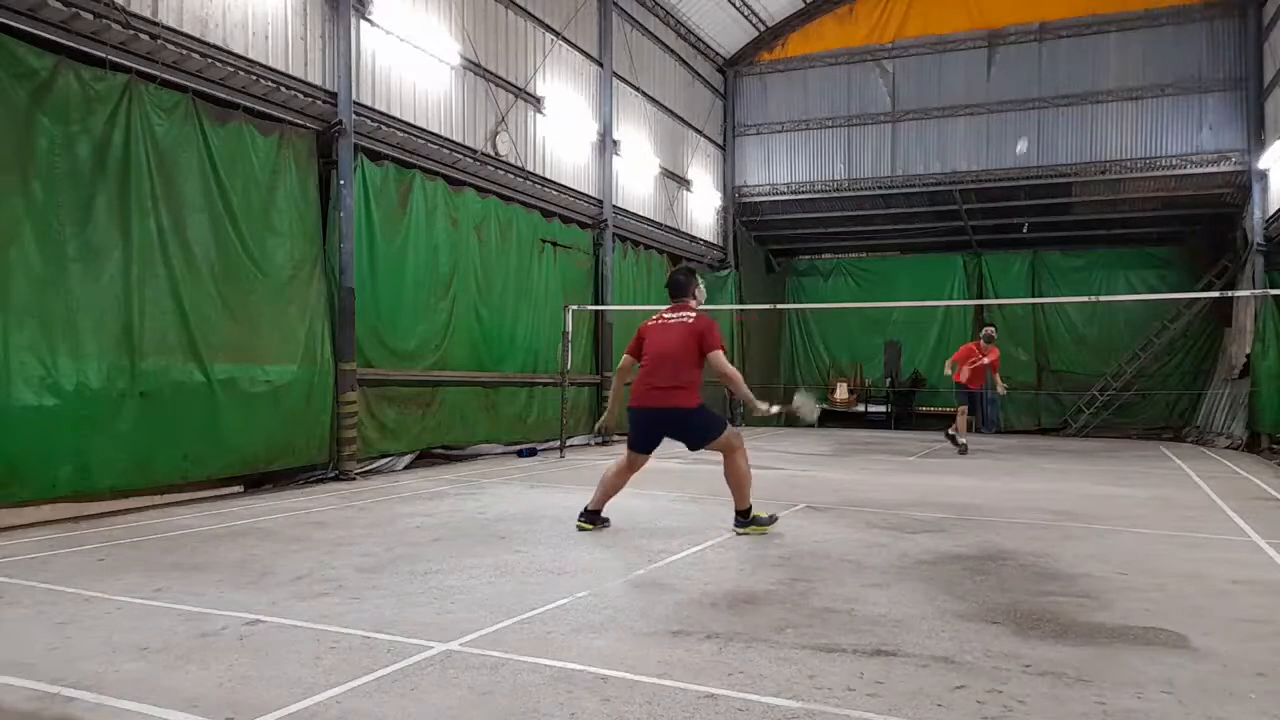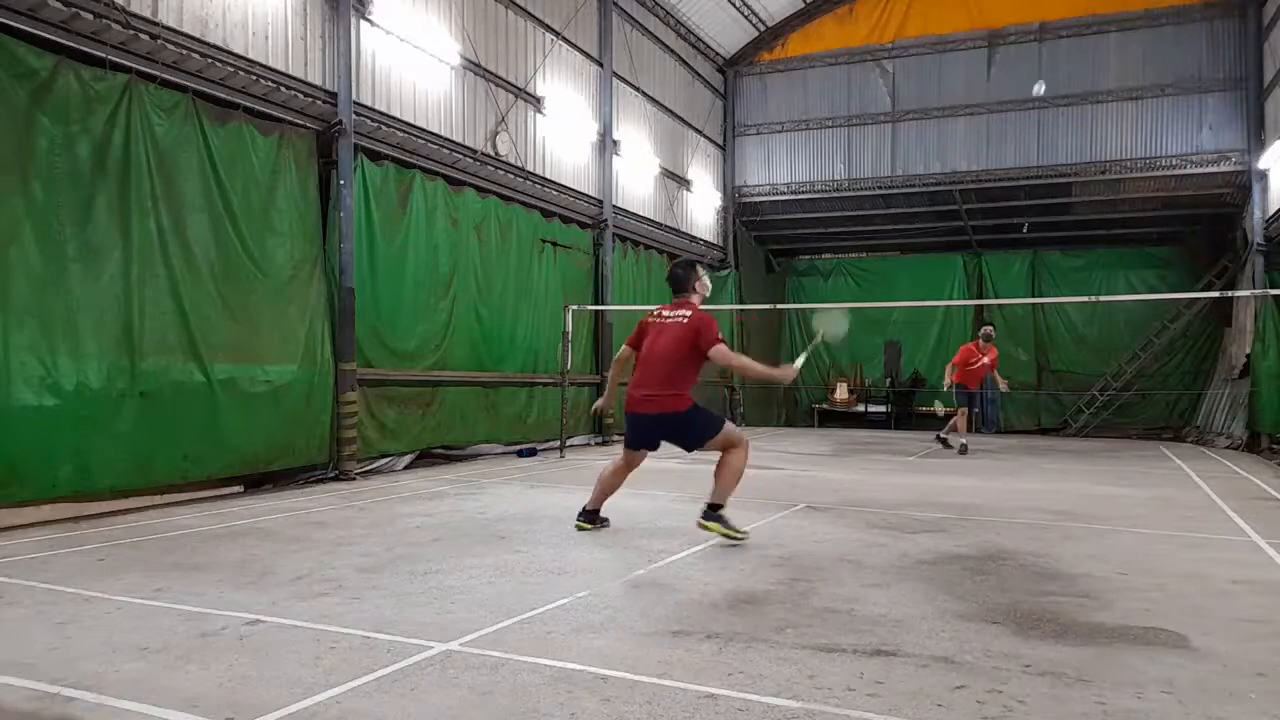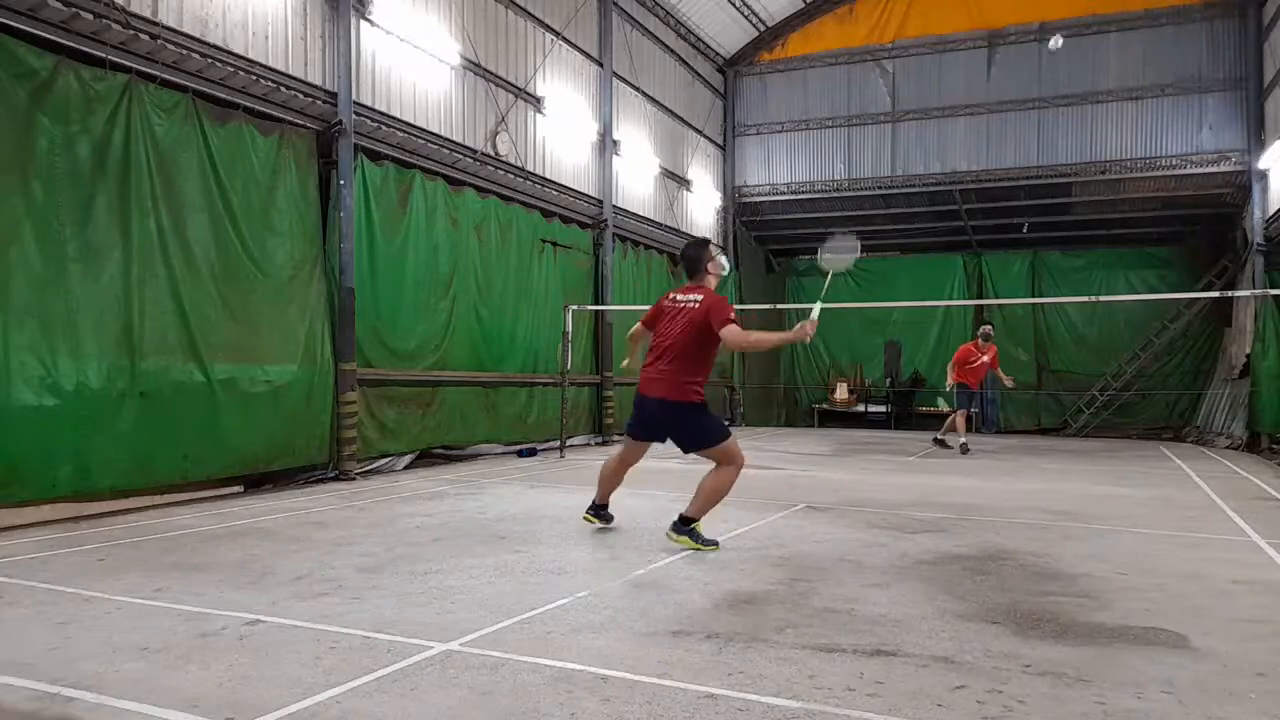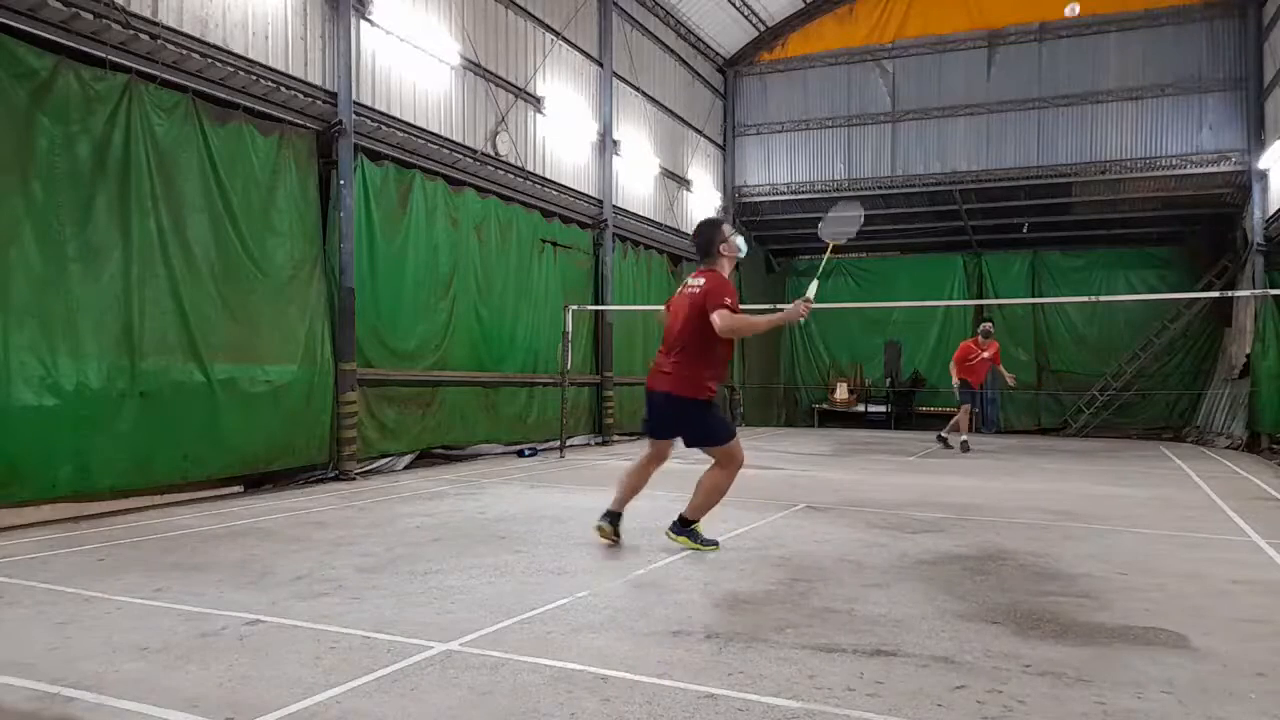
dt=0.1s
person 1, frame 1
left shoulder: (649, 324)
right shoulder: (702, 323)
left elbow: (622, 370)
right elbow: (724, 369)
left wrist: (610, 412)
right wrist: (754, 403)
left hip: (641, 406)
right hip: (680, 406)
left knee: (630, 463)
right knee: (735, 447)
left ankle: (591, 513)
right ankle: (745, 517)
person 1, frame 2
left shoulder: (651, 318)
right shoulder: (701, 320)
left elbow: (620, 358)
right elbow: (727, 359)
left wrist: (608, 396)
right wrist: (776, 373)
left hip: (637, 408)
right hip: (675, 410)
left knee: (627, 460)
right knee: (737, 444)
left ankle: (589, 513)
right ankle: (713, 512)
person 1, frame 3
left shoulder: (669, 299)
right shoulder: (714, 302)
left elbow: (635, 333)
right elbow: (736, 340)
left wrist: (631, 358)
right wrist: (793, 335)
left hip: (648, 395)
right hip: (682, 401)
left knee: (628, 455)
right knee: (732, 460)
left ankle: (597, 508)
right ankle: (685, 525)
person 1, frame 4
left shoulder: (692, 282)
right shoulder: (719, 285)
right elbow: (725, 327)
right wrist: (784, 316)
left hip: (658, 389)
right hip: (689, 396)
left knee: (653, 458)
right knee: (730, 460)
left ankle: (612, 517)
right ankle: (684, 525)
